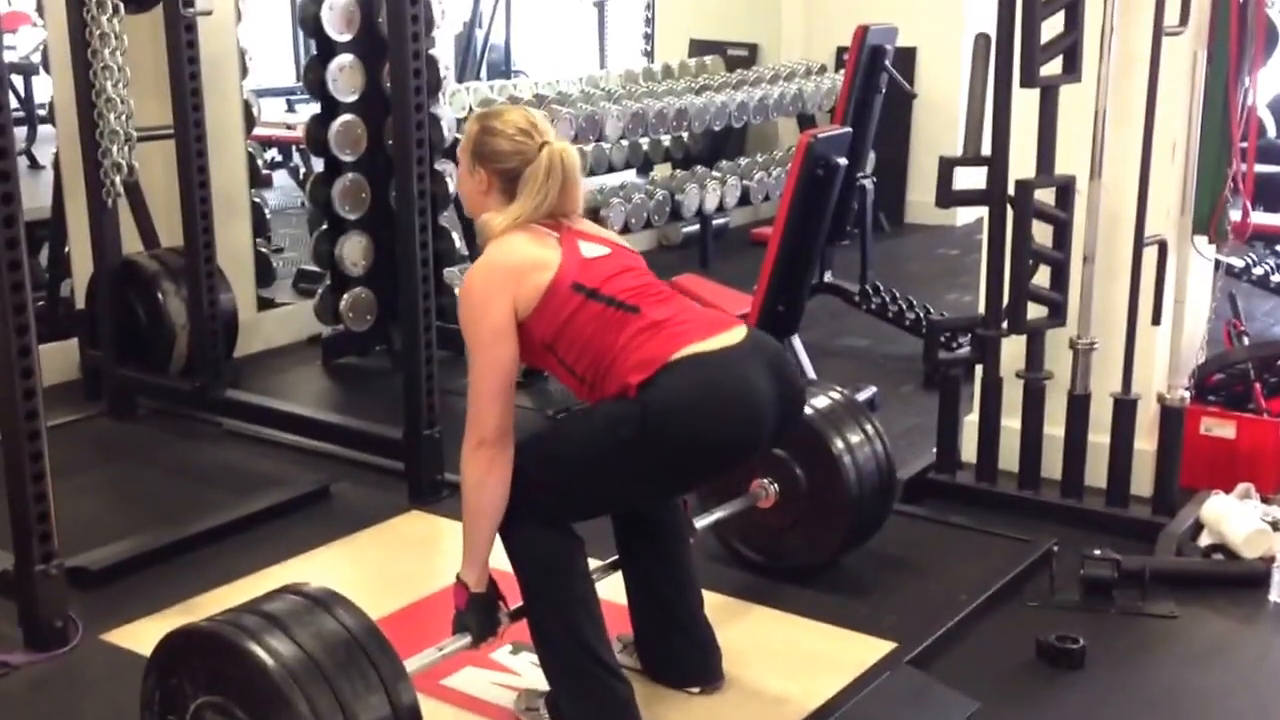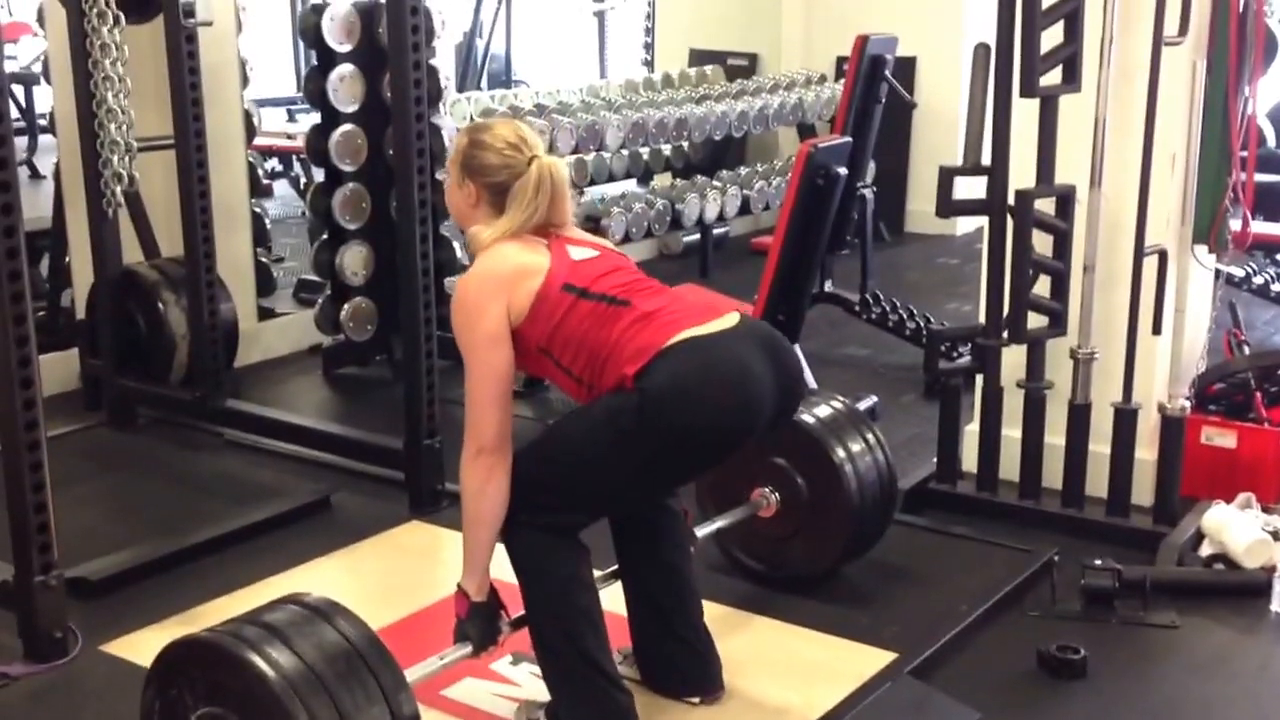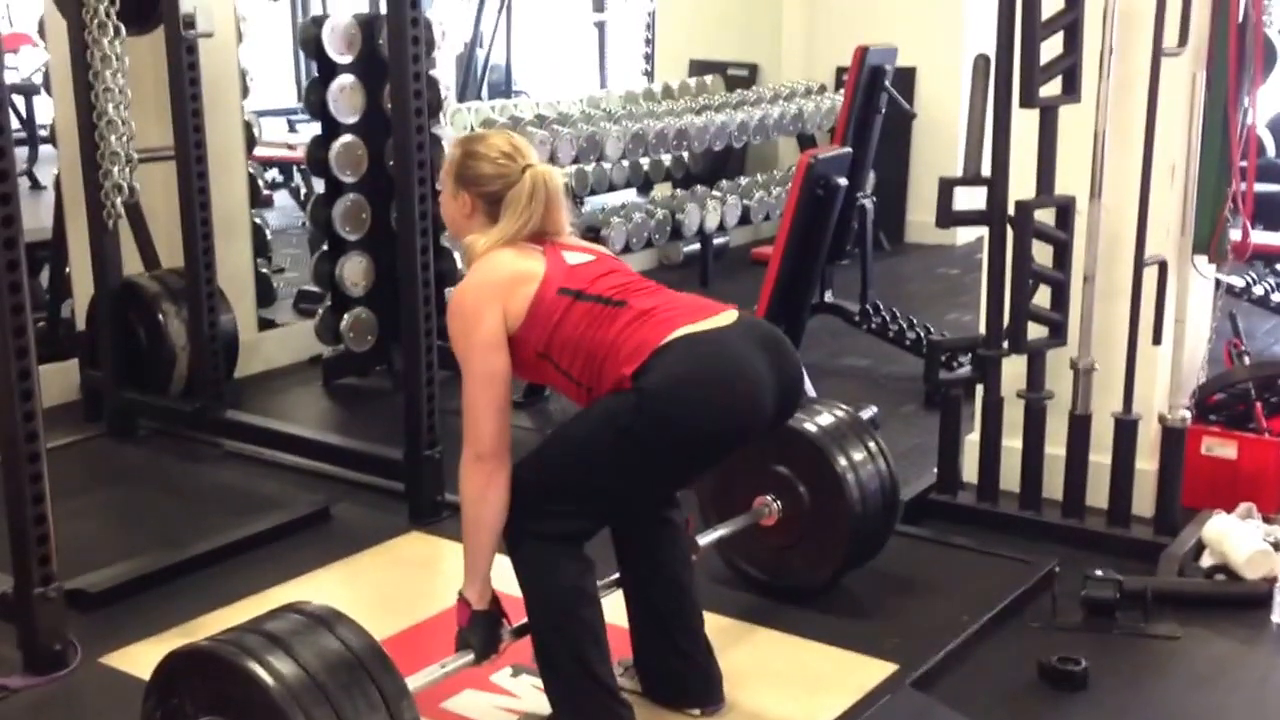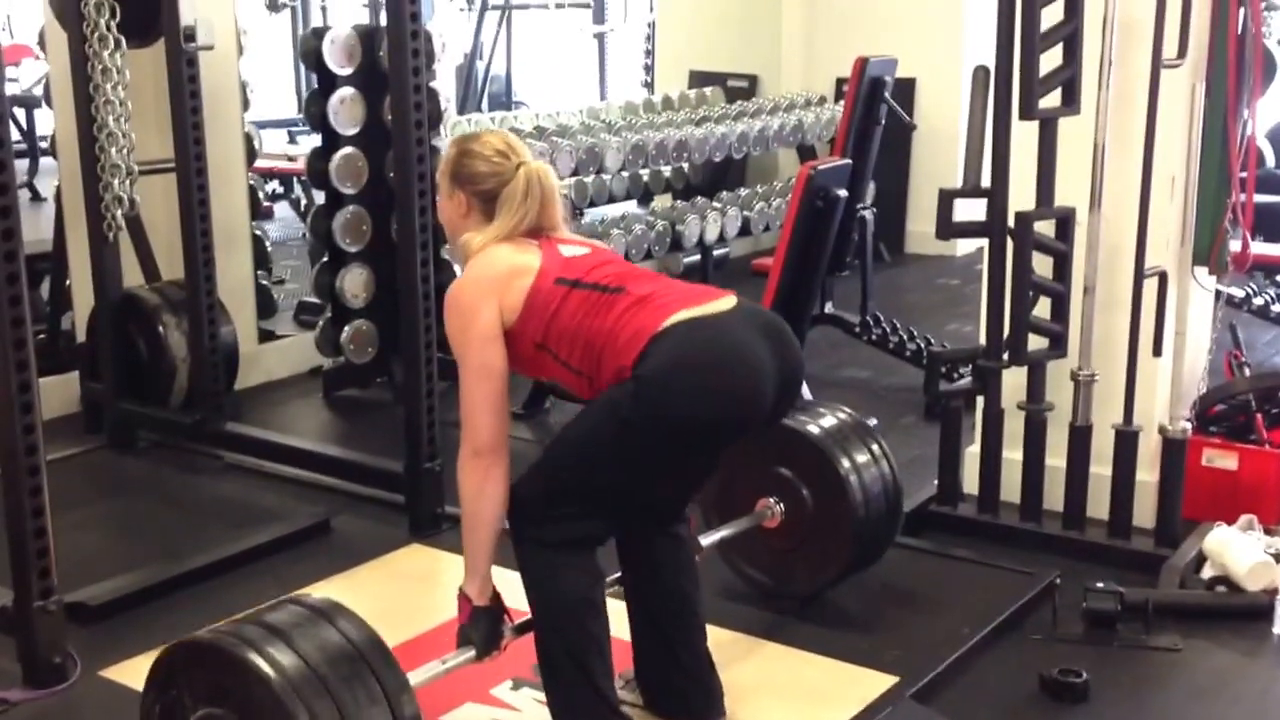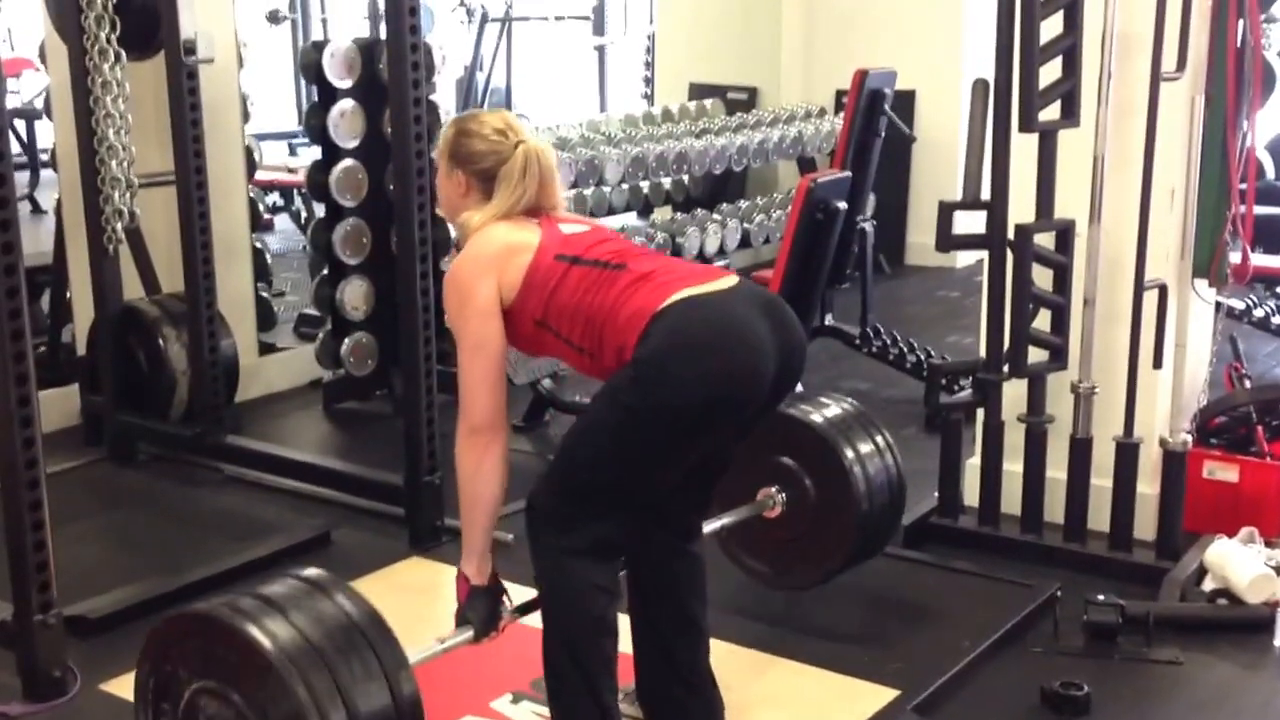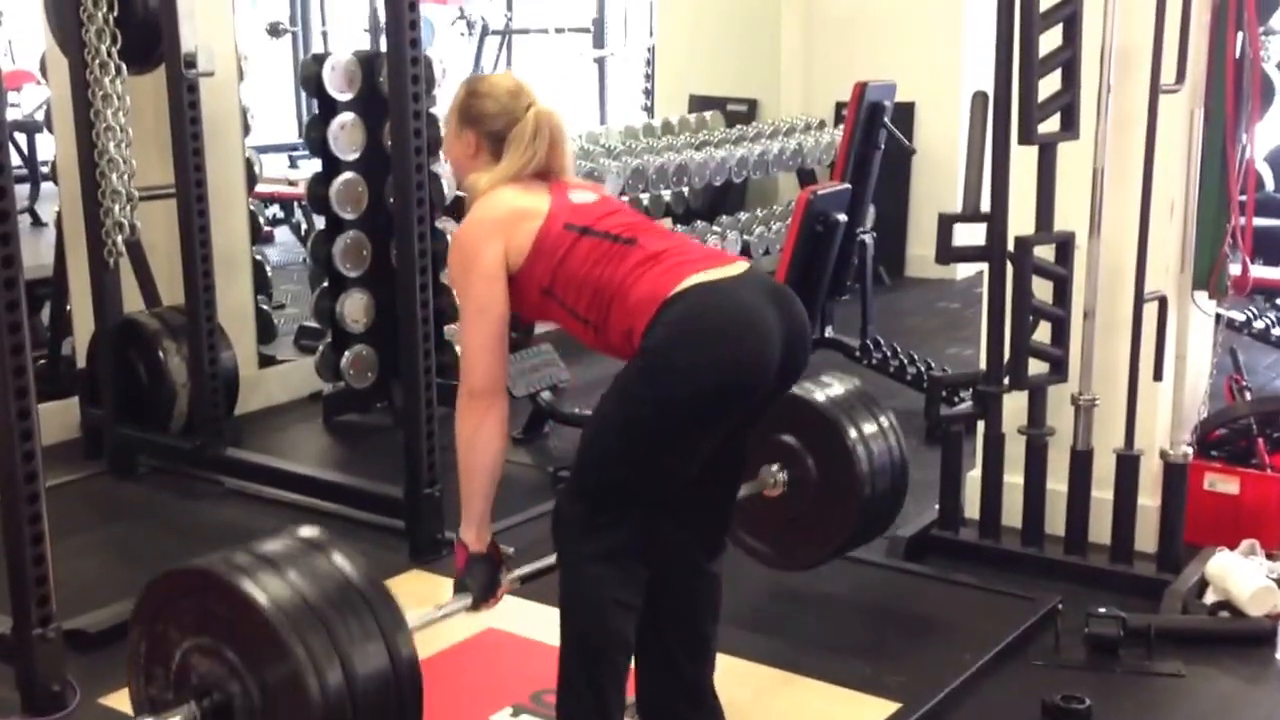
dt=0.2s
person 1, frame 1
left shoulder: (493, 274)
right shoulder: (587, 234)
left elbow: (489, 441)
left wrist: (473, 581)
left hip: (703, 401)
right hip: (770, 375)
left knee: (523, 497)
right knee: (629, 459)
right ankle: (683, 655)
person 1, frame 2
left shoulder: (484, 283)
right shoulder: (576, 243)
left elbow: (487, 450)
left wrist: (474, 589)
left hip: (700, 386)
right hip: (768, 361)
left knee: (529, 506)
right knee: (630, 472)
right ankle: (682, 666)
person 1, frame 3
left shoulder: (479, 292)
right shoulder: (571, 251)
left elbow: (486, 457)
left wrist: (476, 596)
left hip: (699, 385)
right hip: (769, 360)
left knee: (535, 515)
right knee: (632, 483)
person 1, frame 4
left shoulder: (476, 288)
right shoulder: (567, 246)
left elbow: (484, 453)
left wrist: (477, 591)
left hip: (698, 371)
right hip: (769, 347)
left knee: (546, 522)
right knee: (643, 498)
person 1, frame 5
left shoulder: (474, 266)
right shoulder: (567, 229)
left elbow: (482, 430)
left wrist: (476, 570)
left hip: (698, 351)
right hip: (771, 328)
left knee: (566, 527)
right knee: (661, 514)
person 1, frame 6
left shoulder: (482, 228)
right shoulder: (575, 195)
left elbow: (483, 396)
left wrist: (475, 538)
left hip: (704, 338)
right hip: (775, 314)
left knee: (595, 534)
right knee: (684, 527)
